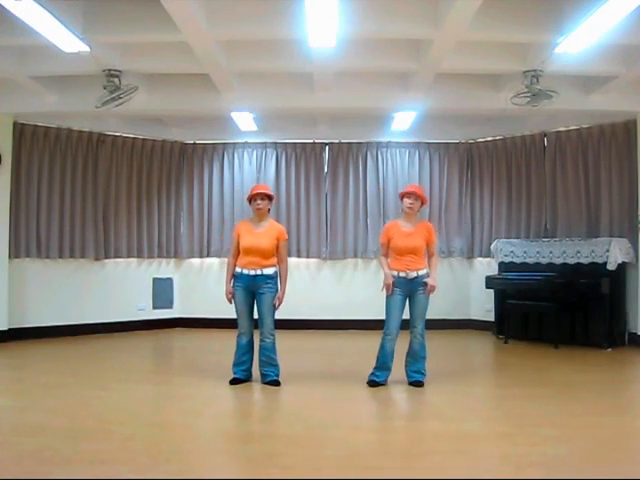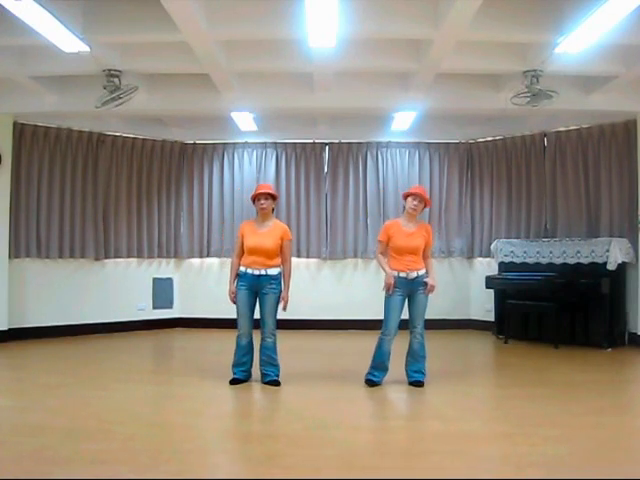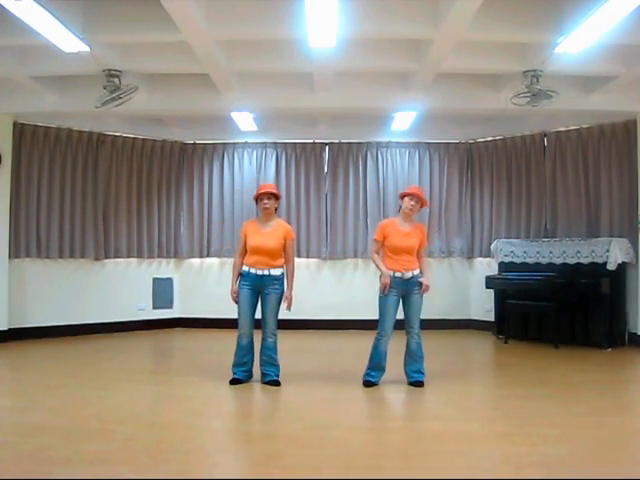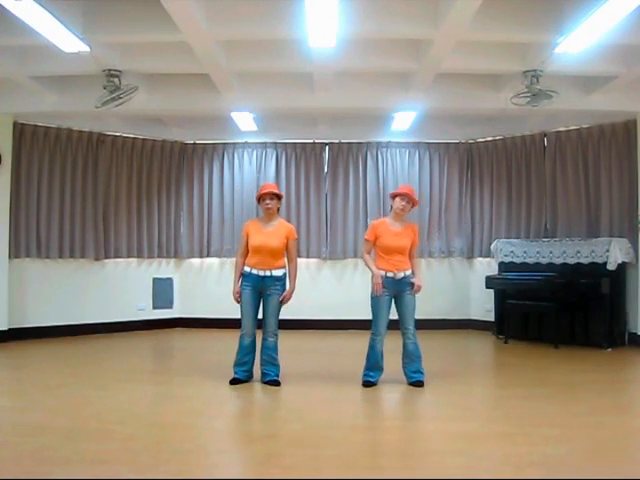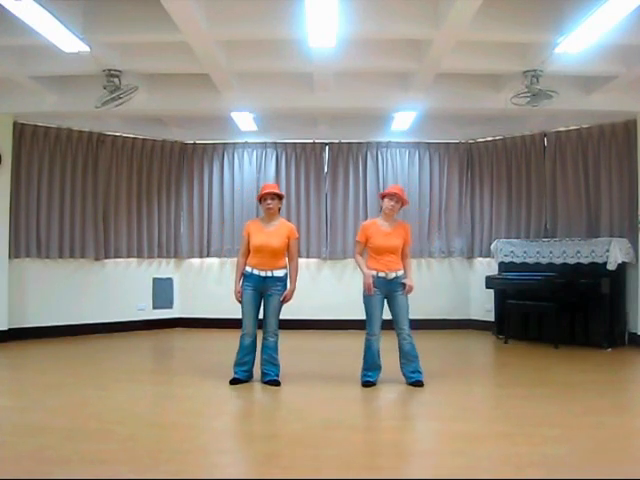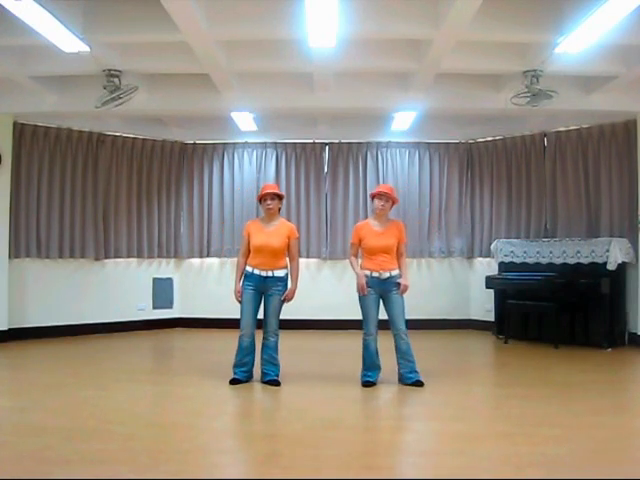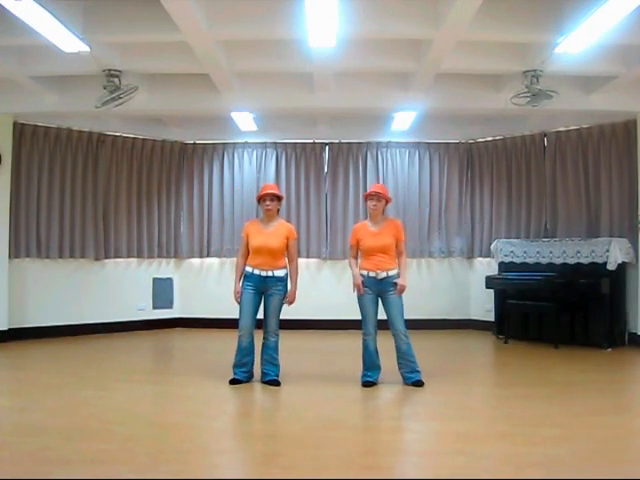
dt=0.2s
person 1, frame 1
left shoulder: (278, 229)
right shoulder: (241, 227)
left elbow: (282, 262)
right elbow: (233, 257)
left wrist: (282, 289)
right wrist: (228, 283)
left hip: (267, 280)
right hip: (242, 279)
left knee: (267, 329)
right knee: (244, 329)
left ankle: (270, 374)
right ankle: (241, 372)
person 1, frame 2
left shoulder: (282, 229)
right shoulder: (245, 227)
left elbow: (286, 262)
right elbow: (237, 257)
left wrist: (286, 289)
right wrist: (232, 283)
left hip: (271, 280)
right hip: (246, 279)
left knee: (269, 330)
right knee: (244, 329)
left ankle: (270, 374)
right ankle: (241, 372)
person 1, frame 3
left shoulder: (285, 229)
right shoulder: (248, 226)
left elbow: (289, 261)
right elbow: (239, 256)
left wrist: (289, 289)
right wrist: (234, 283)
left hip: (273, 280)
right hip: (248, 278)
left knee: (270, 330)
right knee: (244, 329)
left ankle: (270, 374)
right ankle: (241, 372)
person 1, frame 4
left shoulder: (287, 229)
right shoulder: (249, 226)
left elbow: (292, 261)
right elbow: (241, 256)
left wrist: (291, 287)
right wrist: (236, 283)
left hip: (275, 280)
right hip: (250, 278)
left knee: (271, 330)
right knee: (247, 329)
left ankle: (270, 374)
right ankle: (242, 372)
person 1, frame 5
left shoulder: (289, 228)
right shoulder: (250, 226)
left elbow: (293, 260)
right elbow: (243, 256)
left wrist: (292, 286)
right wrist: (237, 283)
left hip: (276, 280)
right hip: (252, 278)
left knee: (271, 330)
right knee: (248, 329)
left ankle: (270, 374)
right ankle: (242, 372)
person 1, frame 6
left shoulder: (289, 228)
right shoulder: (251, 226)
left elbow: (294, 259)
right elbow: (243, 256)
left wrist: (293, 286)
right wrist: (237, 282)
left hip: (277, 281)
right hip: (252, 278)
left knee: (271, 330)
right knee: (246, 329)
left ankle: (270, 374)
right ankle: (242, 372)
person 1, frame 7
left shoulder: (288, 229)
right shoulder: (249, 227)
left elbow: (293, 260)
right elbow: (242, 257)
left wrist: (293, 288)
right wrist: (237, 283)
left hip: (277, 281)
right hip: (252, 279)
left knee: (271, 330)
right knee: (245, 329)
left ankle: (270, 374)
right ankle: (242, 372)
person 2, frame 1
left shoulder: (426, 228)
right shoulder: (390, 227)
left elbow: (432, 255)
right elbow: (383, 255)
left wrist: (432, 276)
right wrist: (386, 273)
left hip: (420, 281)
right hip: (397, 281)
left knee: (418, 330)
right knee: (390, 330)
left ankle: (416, 374)
right ankle: (380, 374)
person 2, frame 2
left shoulder: (426, 229)
right shoulder: (390, 226)
left elbow: (427, 257)
right elbow: (380, 253)
left wrist: (431, 276)
right wrist: (388, 272)
left hip: (419, 281)
right hip: (397, 281)
left knee: (417, 330)
right knee: (389, 330)
left ankle: (416, 374)
right ankle: (376, 374)
person 2, frame 3
left shoulder: (420, 229)
right shoulder: (386, 225)
right elbow: (374, 253)
left wrist: (426, 276)
right wrist: (384, 271)
left hip: (414, 281)
right hip: (392, 281)
left knee: (414, 330)
right knee: (384, 331)
left ankle: (415, 374)
right ankle: (373, 374)
person 2, frame 4
left shoulder: (412, 229)
right shoulder: (377, 225)
left elbow: (412, 257)
right elbow: (365, 253)
left wrist: (417, 277)
right wrist: (375, 272)
left hip: (405, 281)
right hip: (383, 282)
left knee: (409, 330)
right knee: (378, 331)
left ankle: (414, 374)
right ankle: (371, 374)
person 2, frame 5
left shoulder: (404, 228)
right shoulder: (367, 226)
left elbow: (406, 257)
right elbow: (358, 254)
left wrist: (409, 277)
right wrist: (366, 273)
left hip: (397, 281)
right hip: (375, 281)
left knee: (404, 330)
right knee: (373, 331)
left ankle: (412, 374)
right ankle: (370, 374)
person 2, frame 6
left shoulder: (397, 227)
right shoulder: (361, 227)
left elbow: (401, 255)
right elbow: (352, 255)
left wrist: (404, 277)
right wrist: (359, 273)
left hip: (392, 281)
right hip: (369, 281)
left knee: (400, 330)
right knee: (370, 331)
left ankle: (409, 374)
right ankle: (370, 374)
person 2, frame 7
left shoulder: (395, 225)
right shoulder: (358, 229)
left elbow: (402, 254)
right elbow: (352, 257)
left wrist: (402, 277)
right wrist: (355, 273)
left hip: (390, 281)
right hip: (367, 281)
left knee: (399, 330)
right knee: (369, 331)
left ankle: (411, 374)
right ankle: (370, 375)
